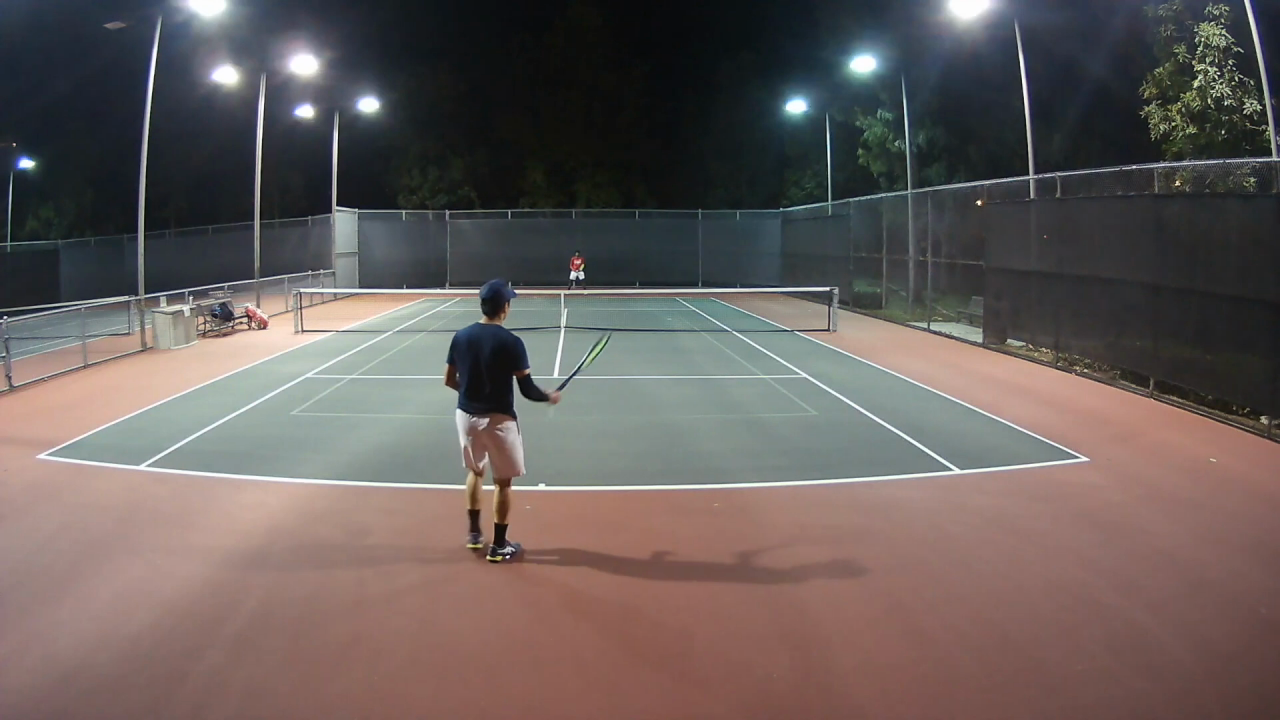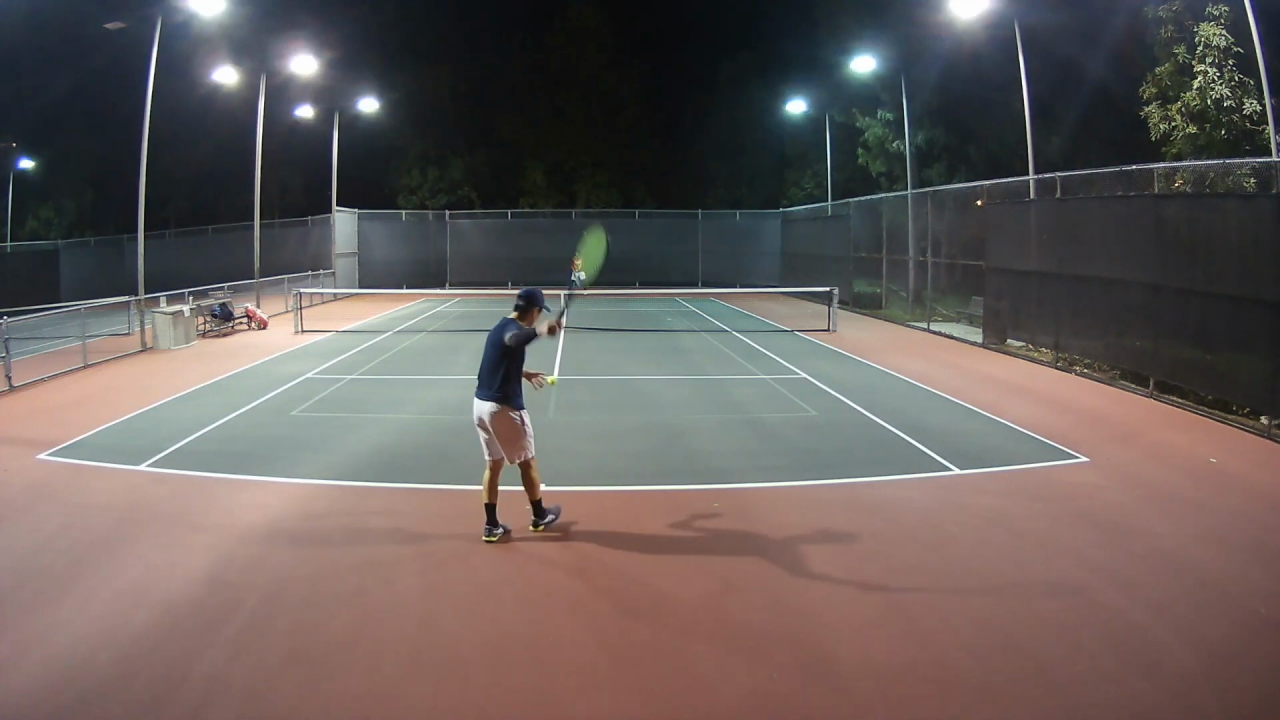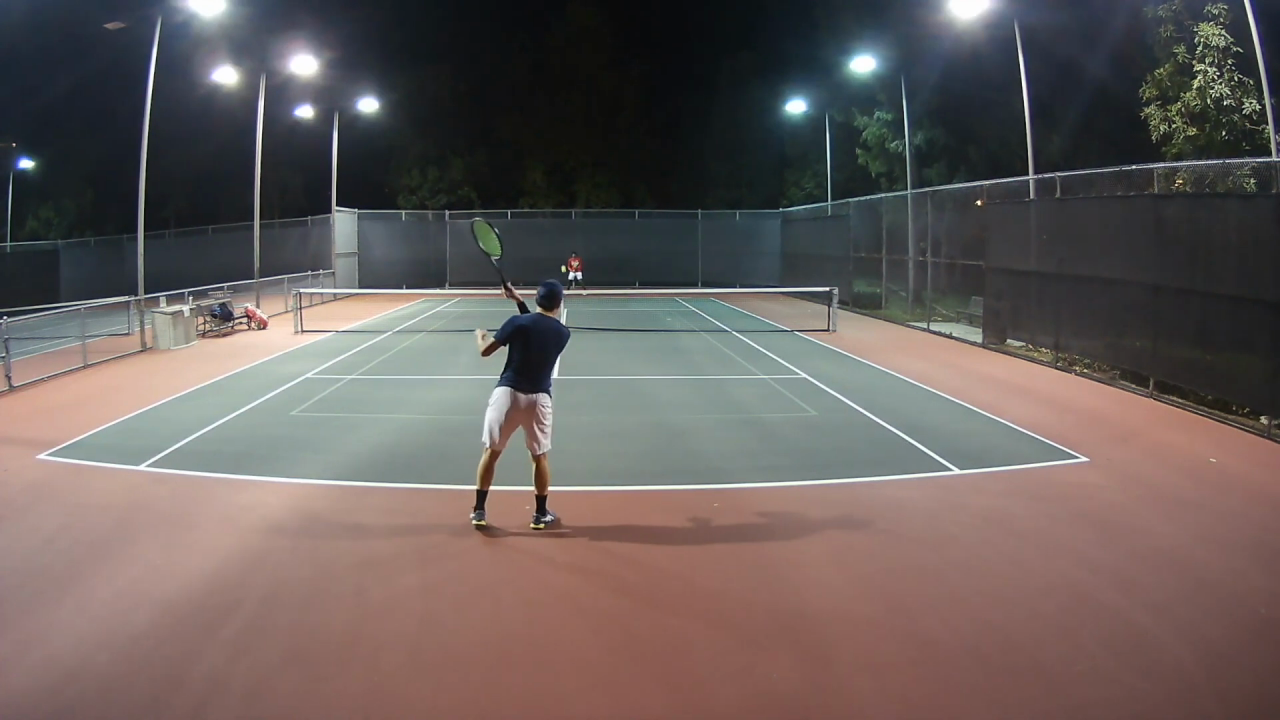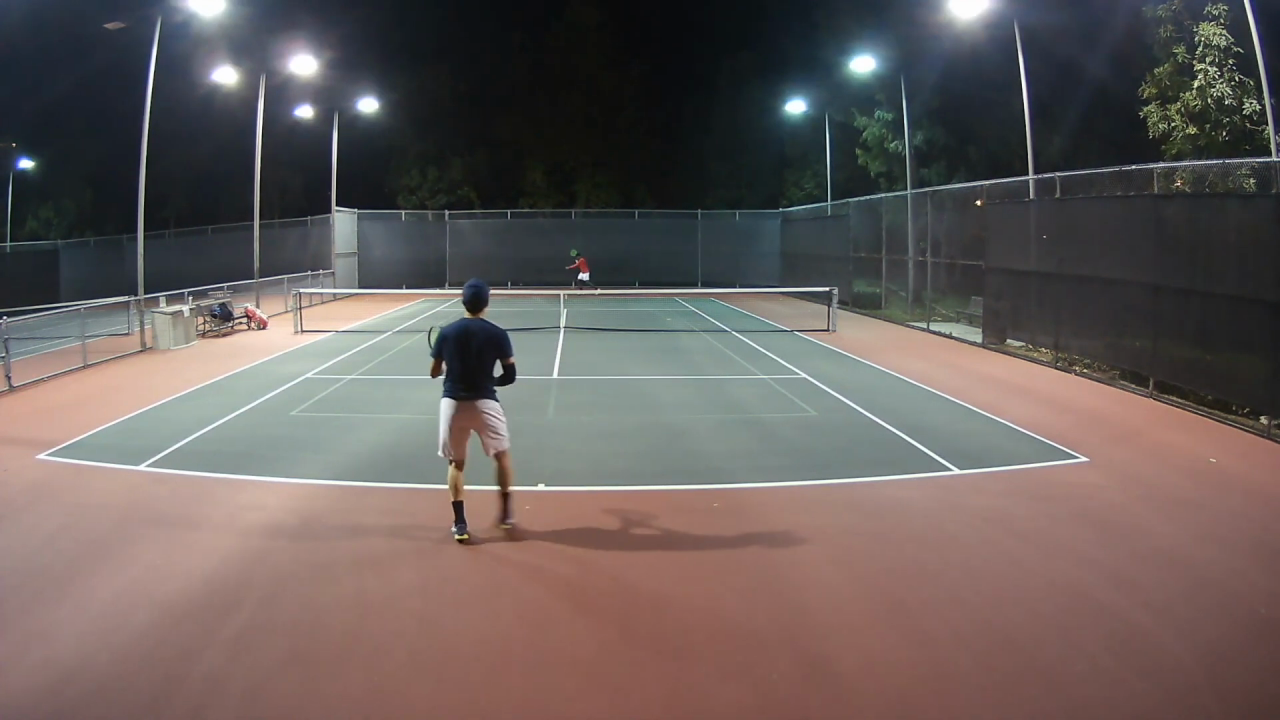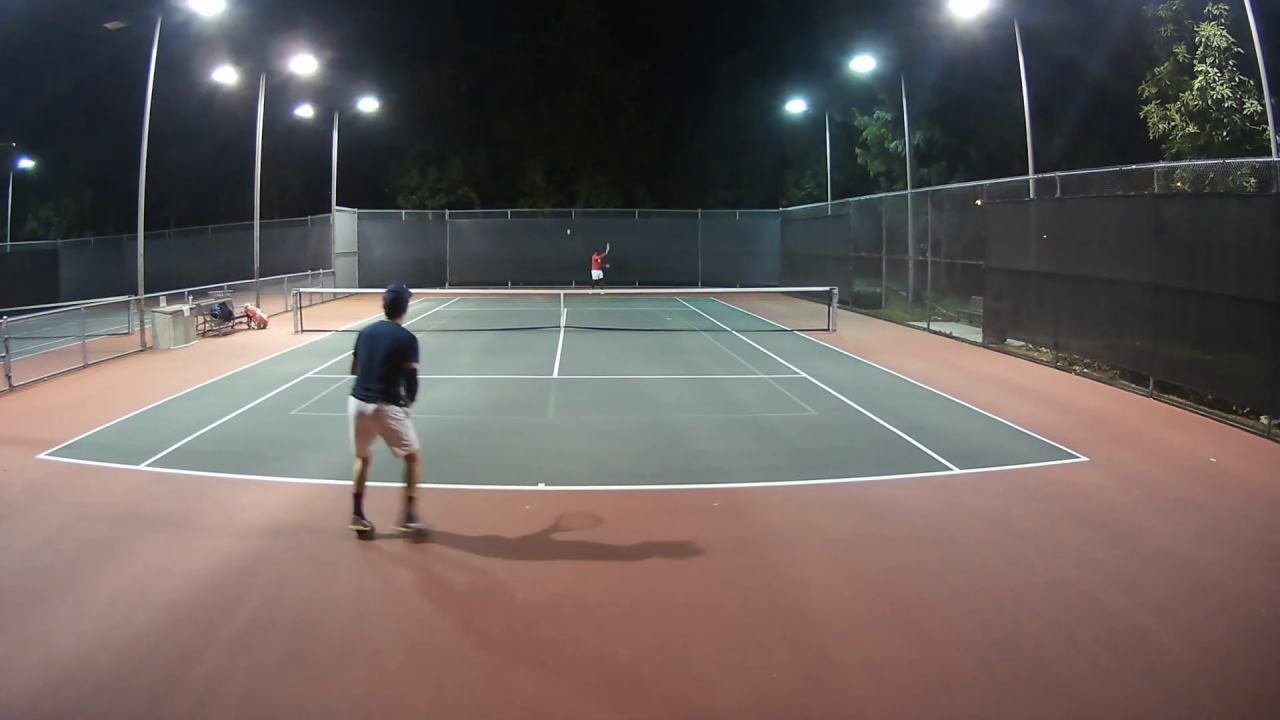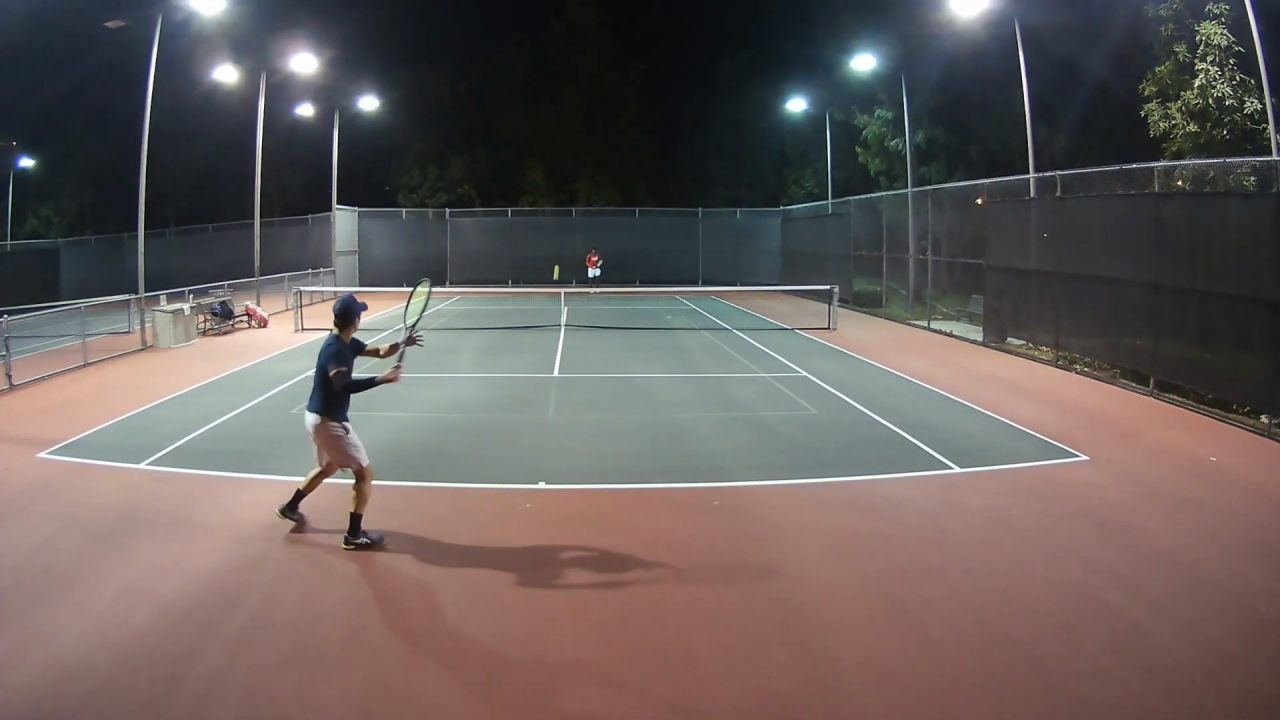
dt=0.7s
person 1, frame 1
left shoulder: (461, 336)
right shoulder: (511, 342)
left elbow: (450, 380)
right elbow: (527, 389)
right wrist: (549, 397)
left hip: (466, 415)
right hip: (499, 420)
left knee: (475, 471)
right knee: (503, 482)
left ankle: (474, 531)
right ankle: (499, 545)
person 1, frame 2
left shoulder: (498, 328)
right shoulder: (515, 327)
right elbow: (512, 340)
left wrist: (524, 374)
right wrist: (539, 330)
left hip: (481, 404)
right hip: (504, 407)
left knee: (493, 464)
right knee: (527, 463)
left ankle: (491, 525)
right ankle: (539, 516)
person 1, frame 3
left shoulder: (518, 322)
right shoulder: (563, 333)
left elbow: (485, 351)
left wrist: (479, 336)
right wrist: (519, 300)
left hip: (507, 393)
right hip: (539, 398)
left knee: (491, 452)
right knee: (540, 457)
left ankle: (479, 511)
right ankle: (541, 514)
person 1, frame 4
left shoulder: (447, 332)
right shoulder: (498, 334)
left elbow: (434, 372)
right elbow: (510, 376)
left hip: (452, 403)
right hip: (485, 404)
left knee: (455, 463)
right knee: (502, 455)
left ankle: (460, 524)
right ankle: (506, 513)
person 1, frame 5
left shoulder: (365, 333)
right shoulder: (407, 340)
left elbow: (354, 370)
right elbow: (411, 380)
right wrist: (409, 401)
left hip: (358, 403)
right hip: (387, 408)
left knee: (363, 459)
right knee: (413, 458)
left ankle: (358, 515)
right ankle: (408, 517)
person 1, frame 6
left shoulder: (347, 343)
right shoulder: (335, 348)
left elbow: (377, 351)
right elbow: (343, 384)
left wrist: (400, 344)
right wrist: (381, 379)
left hip: (319, 418)
right hip: (328, 421)
left knee: (328, 467)
right knee: (365, 473)
left ankle: (291, 507)
right ankle: (354, 535)
